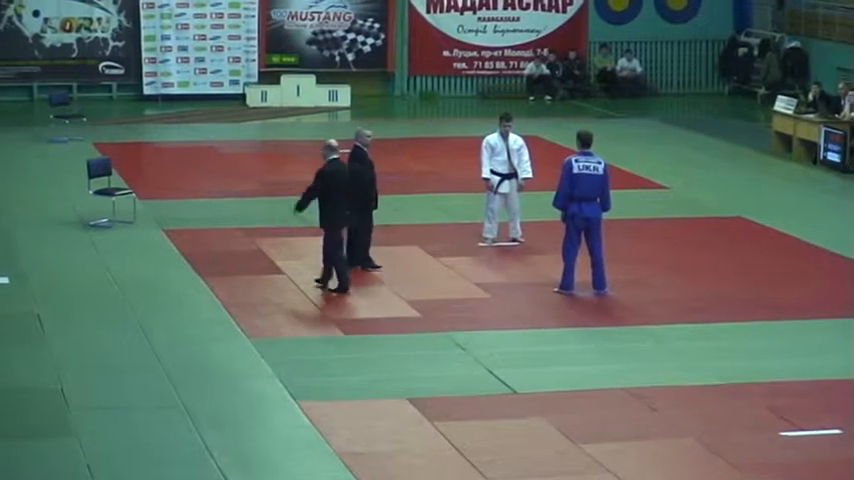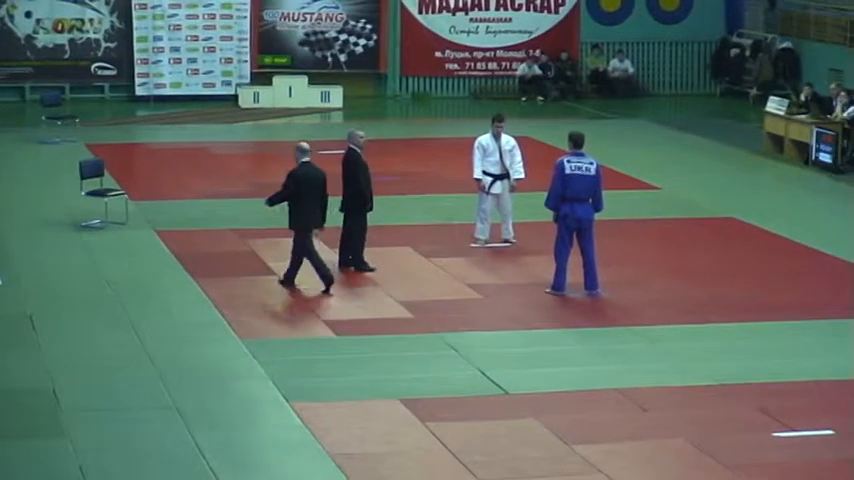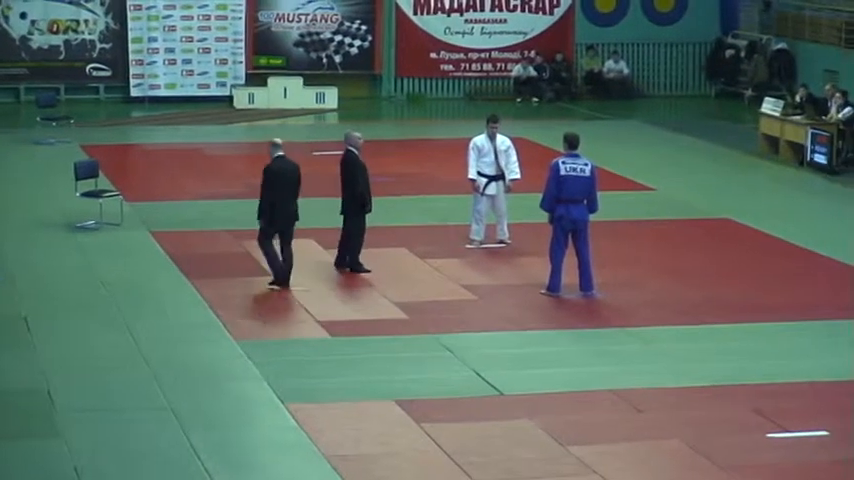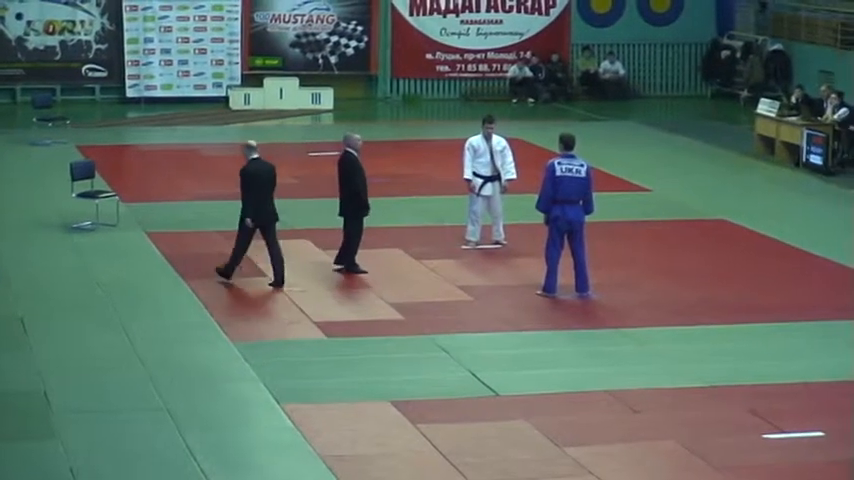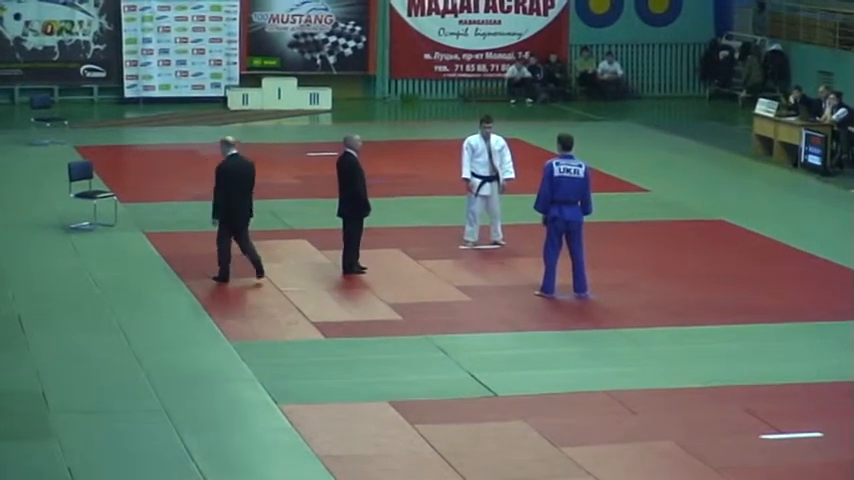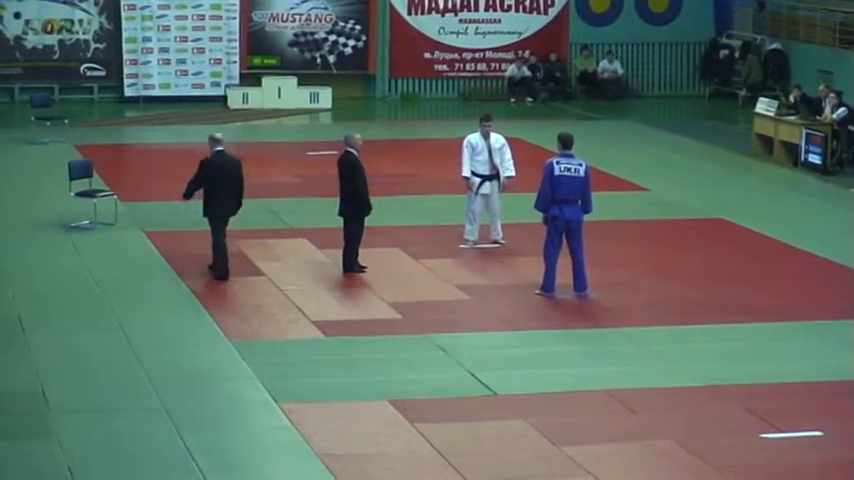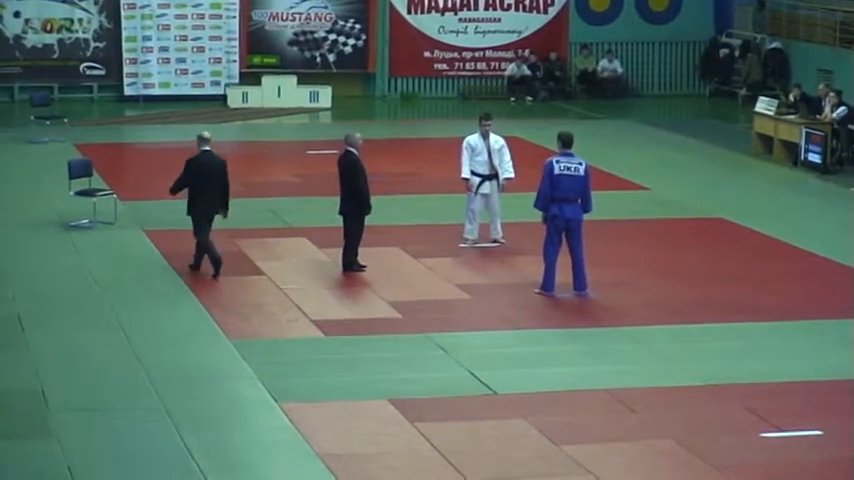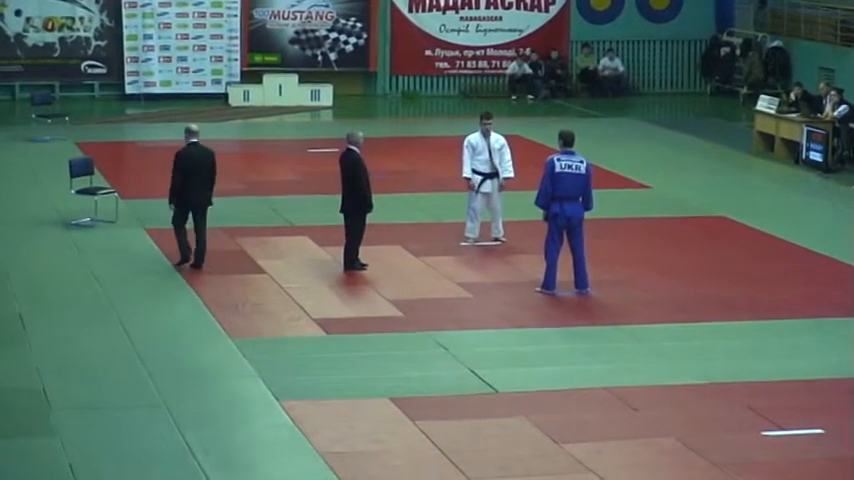
dt=0.2s
person 1, frame 1
left shoulder: (571, 162)
right shoulder: (601, 163)
left elbow: (564, 188)
right elbow: (605, 191)
left wrist: (562, 208)
right wrist: (603, 209)
left hip: (575, 210)
right hip: (594, 210)
left knee: (570, 249)
right knee: (596, 250)
left ankle: (567, 286)
right ankle: (600, 286)
person 1, frame 2
left shoulder: (563, 163)
right shoulder: (593, 164)
left elbow: (556, 189)
right elbow: (597, 191)
left wrist: (554, 209)
right wrist: (595, 209)
left hip: (567, 210)
right hip: (586, 211)
left knee: (562, 249)
right knee: (588, 250)
left ankle: (559, 287)
right ankle: (592, 287)
person 1, frame 3
left shoulder: (557, 164)
right shoulder: (588, 165)
left elbow: (551, 190)
right elbow: (592, 192)
left wrist: (549, 210)
right wrist: (590, 211)
left hip: (562, 211)
right hip: (581, 212)
left knee: (557, 250)
right knee: (583, 251)
left ankle: (554, 288)
right ankle: (587, 288)
person 1, frame 4
left shoulder: (553, 165)
right shoulder: (584, 166)
left elbow: (547, 191)
right elbow: (588, 193)
left wrist: (545, 212)
right wrist: (586, 212)
left hip: (558, 212)
right hip: (577, 213)
left knee: (553, 251)
right knee: (579, 252)
left ankle: (550, 289)
right ankle: (583, 289)
person 1, frame 5
left shoulder: (551, 165)
right shoulder: (582, 167)
left elbow: (545, 192)
right elbow: (586, 194)
left wrist: (544, 212)
right wrist: (584, 213)
left hip: (556, 213)
right hip: (575, 213)
left knee: (551, 252)
right knee: (577, 253)
left ankle: (548, 289)
right ankle: (581, 289)
person 1, frame 6
left shoulder: (552, 164)
right shoulder: (583, 166)
left elbow: (545, 191)
right elbow: (586, 193)
left wrist: (544, 211)
right wrist: (584, 212)
left hip: (556, 212)
right hip: (575, 213)
left knee: (552, 251)
right knee: (577, 252)
left ankle: (548, 288)
right ankle: (581, 288)
person 1, frame 7
left shoulder: (552, 163)
right shoulder: (583, 165)
left elbow: (545, 189)
right elbow: (586, 192)
left wrist: (544, 210)
right wrist: (583, 211)
left hip: (556, 211)
right hip: (575, 211)
left knee: (551, 250)
right knee: (577, 250)
left ankle: (548, 287)
right ankle: (581, 287)
person 1, frame 8
left shoulder: (553, 161)
right shoulder: (584, 163)
left elbow: (546, 187)
right elbow: (587, 190)
left wrist: (545, 208)
right wrist: (584, 209)
left hip: (557, 209)
right hip: (576, 210)
left knee: (553, 248)
right knee: (578, 249)
left ankle: (549, 286)
right ankle: (582, 286)
person 2, frame 1
left shoulder: (325, 171)
right shoulder: (347, 169)
left elbow: (312, 192)
left wrist: (298, 207)
right wrist: (348, 213)
left hip: (331, 216)
right hip: (342, 215)
left knee: (335, 249)
right knee: (329, 246)
left ankle: (343, 284)
right ankle: (325, 277)
person 2, frame 2
left shoulder: (295, 173)
right shoulder: (320, 173)
left elbow: (284, 194)
right elbow: (324, 198)
left wrist: (270, 201)
right wrist: (322, 219)
left hip: (300, 218)
right hip: (313, 217)
left knee: (307, 250)
right knee: (299, 248)
left ankle: (327, 278)
right ankle: (289, 278)
person 2, frame 3
left shoulder: (270, 168)
right shoulder: (295, 166)
left elbow: (266, 194)
left wrist: (261, 215)
left hip: (273, 214)
right hip: (291, 212)
left knee: (264, 241)
right knee: (286, 245)
left ankle: (279, 273)
right ankle: (284, 279)
person 2, frame 4
left shoulder: (246, 170)
right shoulder: (270, 167)
left elbow: (246, 195)
left wrist: (248, 216)
left hip: (252, 214)
right hip: (268, 213)
left knee: (241, 244)
right knee: (273, 245)
left ankle: (227, 272)
right ankle: (279, 278)
person 2, frame 5
left shoulder: (223, 167)
right shoulder: (249, 164)
left elbow: (219, 192)
left wrist: (215, 215)
left hip: (228, 211)
right hip: (245, 210)
left knee: (223, 241)
right knee: (243, 239)
left ankle: (224, 274)
right ankle: (257, 265)
person 2, frame 6
left shoulder: (207, 163)
right shoulder: (235, 162)
left elbow: (196, 182)
right elbow: (240, 185)
left wrist: (187, 195)
right wrist: (238, 204)
left hip: (214, 207)
right hip: (229, 206)
left knee: (218, 237)
right knee: (219, 235)
left ankle: (223, 272)
right ankle: (216, 265)
person 2, frame 7
left shoulder: (193, 162)
right shoulder: (221, 161)
left elbow: (183, 181)
right elbow: (225, 186)
left wrist: (173, 190)
right wrist: (225, 207)
left hip: (197, 205)
right hip: (214, 204)
left knee: (201, 234)
right knee: (204, 233)
left ankle: (216, 260)
right ankle: (196, 263)
person 2, frame 8
left shoulder: (181, 154)
right shoulder: (209, 153)
left elbow: (176, 179)
right elbow: (213, 175)
left wrist: (172, 200)
left hip: (185, 197)
right hip: (203, 197)
left knee: (178, 224)
right knee: (200, 229)
left ankle: (186, 254)
right ankle: (199, 261)
person 3, frame 1
left shoulder: (357, 153)
right shoulder: (359, 154)
right elbow: (363, 179)
left wrist: (370, 197)
right wrist: (371, 198)
left hip: (357, 198)
right hip: (362, 199)
left knee: (355, 229)
right knee: (364, 229)
left ankle: (352, 259)
right ankle: (364, 261)
person 3, frame 2
left shoulder: (351, 154)
right shoulder: (353, 156)
right elbow: (358, 181)
left wrist: (365, 198)
right wrist: (366, 200)
left hip: (352, 200)
right hip: (356, 201)
left knee: (349, 230)
right knee: (358, 231)
left ankle: (344, 260)
right ankle: (358, 263)
person 3, frame 3
left shoulder: (348, 156)
right shoulder: (352, 159)
right elbow: (357, 183)
left wrist: (364, 201)
right wrist: (365, 202)
left hip: (351, 201)
right hip: (356, 202)
left knee: (349, 232)
right knee: (357, 233)
left ankle: (342, 261)
right ankle: (354, 264)
person 3, frame 4
left shoulder: (345, 158)
right shoulder: (351, 160)
right elbow: (357, 186)
right wrist: (365, 204)
left hip: (348, 203)
right hip: (354, 204)
left knee: (351, 233)
right knee: (354, 234)
left ankle: (343, 260)
right ankle: (350, 265)
person 3, frame 5
left shoulder: (343, 159)
right shoulder: (351, 161)
right elbow: (357, 186)
right wrist: (365, 204)
left hip: (348, 204)
right hip: (354, 205)
left knee: (352, 234)
right knee: (353, 235)
left ankle: (352, 262)
right ankle: (349, 266)
person 3, frame 6
left shoulder: (344, 158)
right shoulder: (353, 160)
right elbow: (358, 185)
right wrist: (367, 204)
left hip: (348, 202)
right hip: (355, 204)
left knee: (352, 234)
right knee: (354, 234)
left ankle: (352, 261)
right ankle: (349, 265)
person 3, frame 7
left shoulder: (344, 157)
right shoulder: (353, 160)
right elbow: (359, 185)
right wrist: (366, 203)
left hip: (349, 202)
right hip: (355, 203)
left knee: (352, 233)
right knee: (354, 234)
left ankle: (351, 260)
right ankle: (349, 264)
person 3, frame 8
left shoulder: (346, 155)
right shoulder: (355, 158)
right elbow: (361, 183)
right wrist: (368, 202)
left hip: (350, 201)
right hip: (357, 202)
left knee: (353, 232)
right knee: (355, 232)
left ankle: (352, 259)
right ankle: (350, 262)
person 4, frame 1
left shoulder: (518, 140)
right shoulder: (490, 140)
left elbow: (524, 160)
right elbow: (486, 160)
left wrist: (522, 178)
right wrist: (487, 179)
left hip: (512, 179)
right hip: (496, 179)
left knee: (514, 209)
right knee: (492, 208)
left ankle: (515, 235)
right ankle: (489, 236)
person 4, frame 2
left shoulder: (510, 141)
right shoulder: (482, 141)
left elbow: (516, 160)
right elbow: (477, 161)
left wrist: (515, 179)
right wrist: (479, 180)
left hip: (504, 180)
right hip: (488, 180)
left knee: (506, 210)
right knee: (484, 209)
left ankle: (508, 236)
right ankle: (481, 237)
person 4, frame 3
left shoulder: (505, 141)
right shoulder: (477, 141)
left elbow: (512, 160)
right elbow: (472, 161)
left wrist: (510, 179)
right wrist: (474, 180)
left hip: (499, 181)
right hip: (483, 180)
left knee: (501, 210)
right knee: (479, 210)
left ankle: (502, 236)
right ankle: (476, 238)
person 4, frame 4
left shoulder: (501, 142)
right shoulder: (472, 142)
left elbow: (508, 161)
right elbow: (468, 162)
left wrist: (506, 179)
right wrist: (469, 181)
left hip: (495, 181)
right hip: (479, 181)
left knee: (497, 211)
right knee: (475, 211)
left ankle: (498, 237)
right ankle: (472, 238)
person 4, frame 5
left shoulder: (499, 141)
right shoulder: (471, 141)
left elbow: (506, 160)
right elbow: (466, 161)
left wrist: (505, 179)
right wrist: (467, 180)
left hip: (493, 181)
right hip: (477, 181)
left knee: (495, 211)
right knee: (473, 211)
left ankle: (496, 238)
right ankle: (470, 239)
person 4, frame 6
left shoulder: (499, 139)
right shoulder: (471, 140)
left elbow: (506, 158)
right elbow: (466, 159)
left wrist: (505, 176)
right wrist: (467, 178)
left hip: (493, 180)
right hip: (477, 180)
left knee: (495, 210)
right knee: (473, 210)
left ankle: (496, 237)
right ankle: (470, 238)
person 4, frame 7
left shoulder: (499, 141)
right shoulder: (470, 141)
left elbow: (505, 160)
right elbow: (465, 161)
left wrist: (504, 178)
right wrist: (467, 179)
left hip: (493, 180)
right hip: (476, 180)
left knee: (495, 210)
right knee: (473, 209)
left ankle: (496, 236)
right ankle: (470, 237)
person 4, frame 8
left shoulder: (499, 140)
right shoulder: (471, 140)
left elbow: (506, 159)
right elbow: (467, 160)
left wrist: (504, 178)
right wrist: (468, 179)
left hip: (494, 179)
right hip: (478, 179)
left knee: (496, 208)
right knee: (474, 208)
left ankle: (498, 235)
right ankle: (471, 235)
